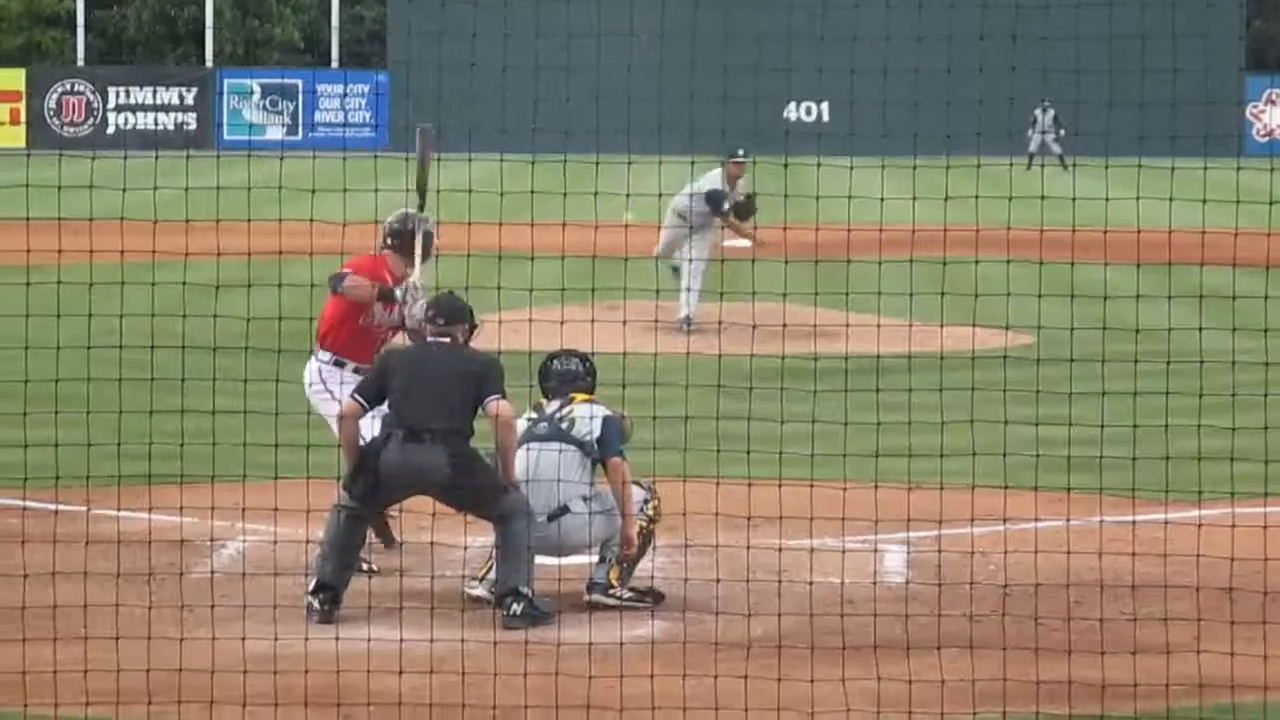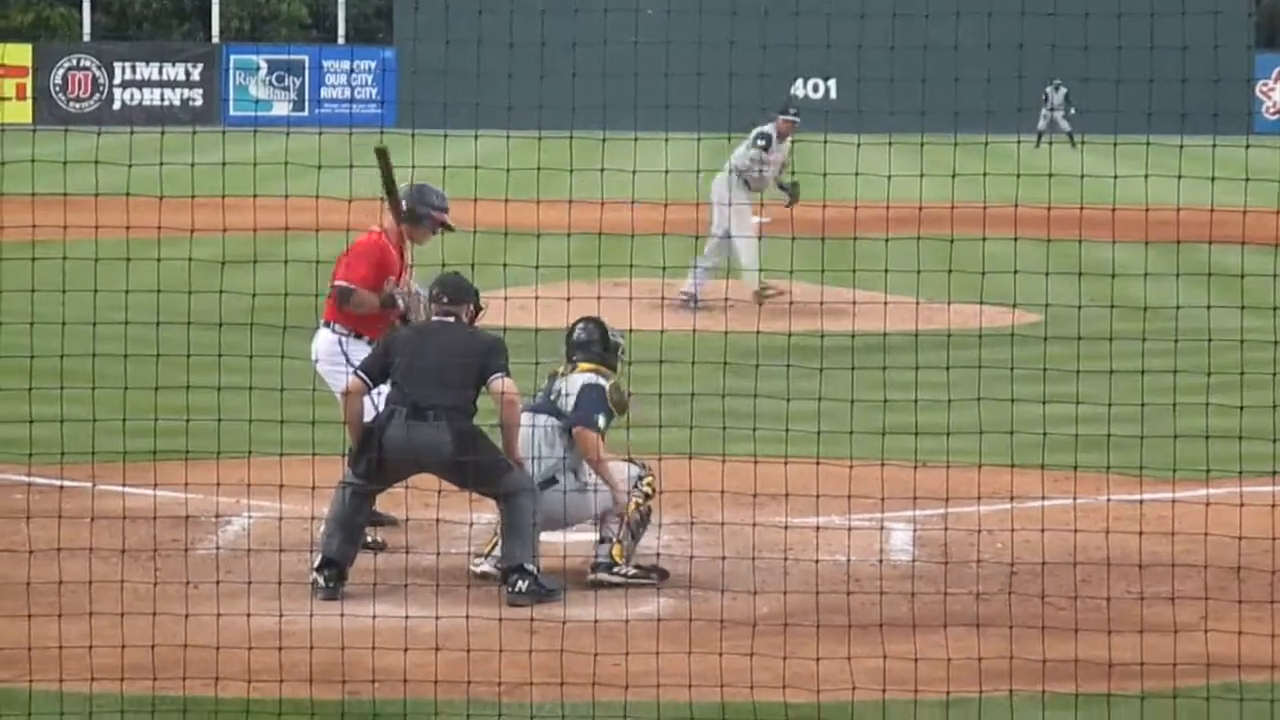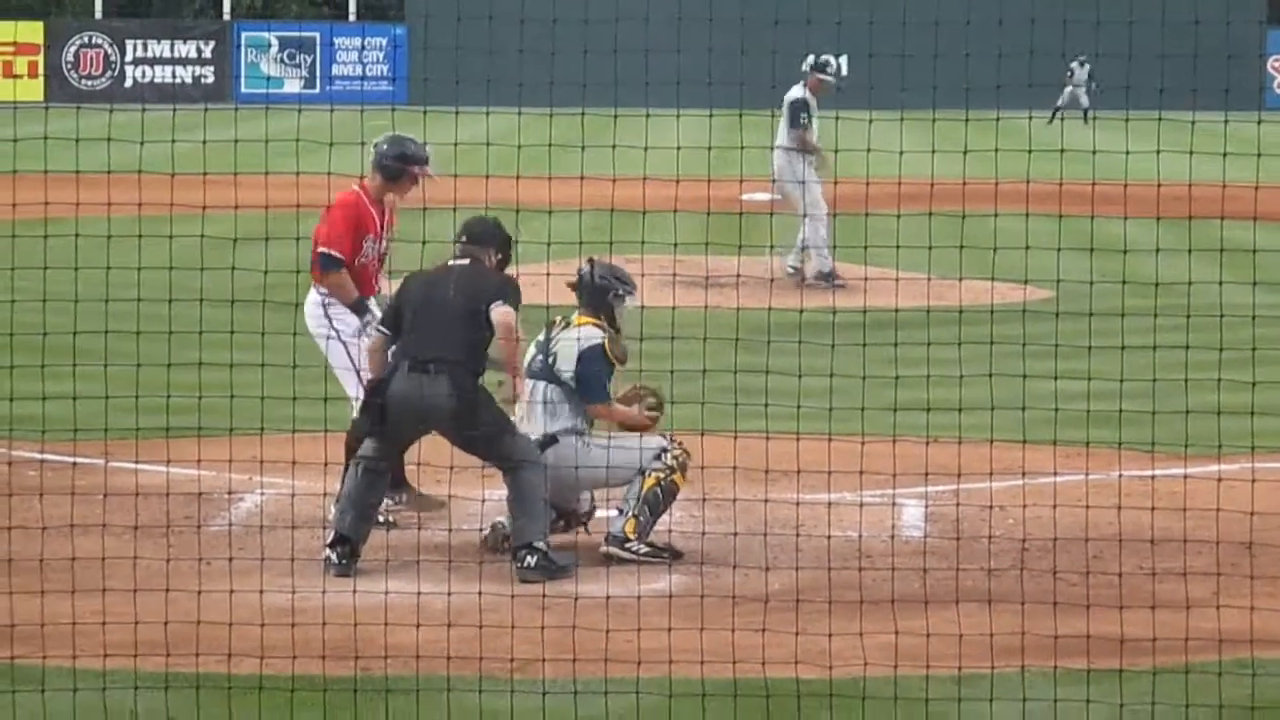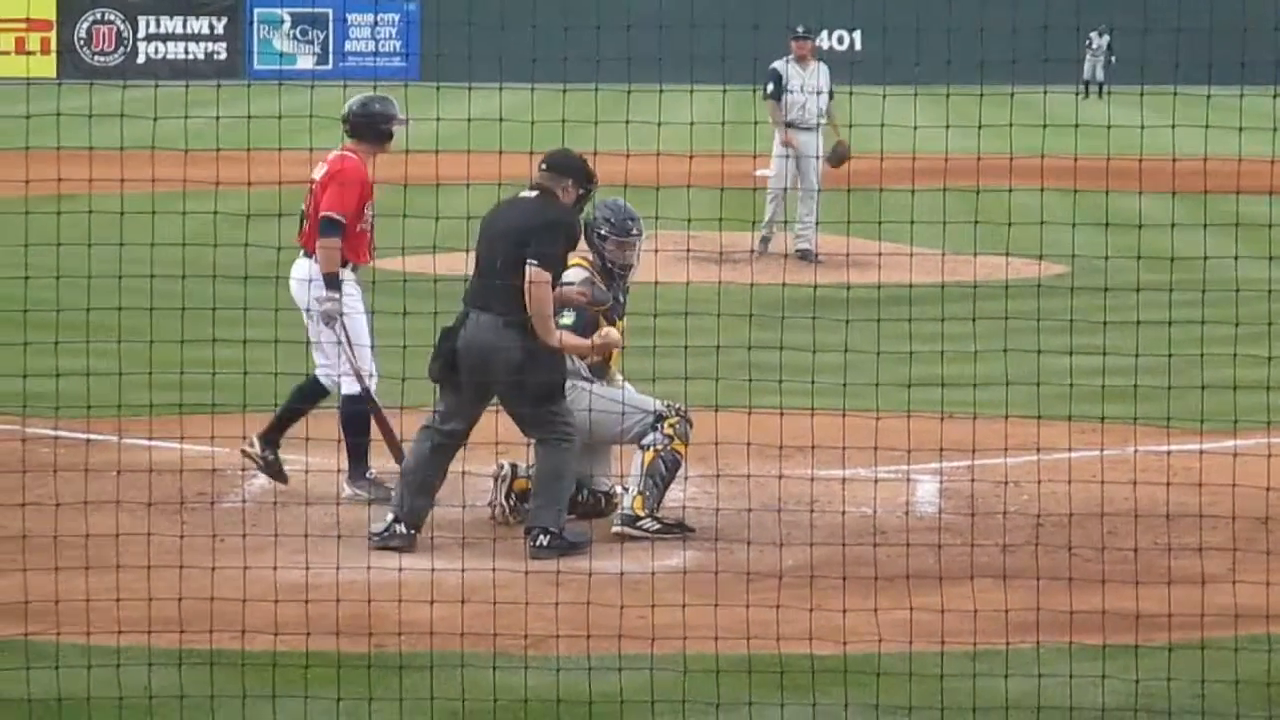
dt=0.5s
person 1, frame 1
left shoulder: (404, 285)
right shoulder: (370, 266)
right elbow: (340, 286)
right wrist: (391, 293)
left hip: (361, 375)
right hip: (330, 374)
person 1, frame 2
left shoulder: (397, 251)
right shoulder: (372, 245)
left elbow: (388, 308)
right elbow: (345, 296)
left wrist: (405, 306)
right wrist: (394, 302)
left hip: (360, 346)
right hip: (341, 346)
person 1, frame 3
left shoulder: (381, 206)
right shoulder: (350, 206)
right elbow: (328, 266)
left wrist: (370, 309)
right wrist: (362, 314)
left hip: (361, 306)
right hip: (334, 309)
left ankle: (397, 488)
person 1, frame 4
left shoulder: (334, 162)
right shoulder: (351, 170)
right elbow: (329, 231)
right wrist: (331, 289)
left hip: (313, 272)
right hip: (329, 277)
left knee: (332, 372)
right knee: (358, 375)
left ankle: (267, 442)
right ankle: (358, 477)
person 2, frame 1
left shoulder: (393, 358)
right shoulder: (483, 363)
left elbow: (347, 414)
right elbow: (503, 417)
left wrist: (356, 471)
right wrist: (508, 474)
left hip: (391, 457)
right hip: (449, 461)
left knee: (350, 507)
right knee: (514, 510)
left ankle: (323, 597)
right ankle: (515, 600)
person 2, frame 2
left shoulder: (399, 336)
right shoulder: (486, 342)
left elbow: (351, 390)
right elbow: (507, 395)
left wrist: (360, 448)
right wrist: (512, 451)
left hip: (394, 434)
right hip: (452, 437)
left knee: (355, 485)
right knee: (519, 487)
left ankle: (328, 573)
right ankle: (521, 578)
person 2, frame 3
left shoulder: (416, 281)
right shoulder: (499, 283)
left elbow: (377, 345)
right elbow: (505, 324)
left wrist: (382, 394)
right wrist: (515, 374)
left hip: (402, 386)
right hip: (457, 391)
left knee: (370, 462)
right knee: (523, 460)
left ankle: (341, 550)
right ankle: (532, 554)
person 2, frame 4
left shoulder: (499, 212)
right shoulder: (559, 219)
right elbow: (536, 282)
left wrist: (564, 296)
right wrist: (551, 341)
left hip: (469, 333)
right hip: (516, 343)
left knee: (442, 429)
right knee: (557, 435)
left ankle: (401, 522)
right ankle: (545, 531)
person 3, frame 1
left shoulder: (529, 417)
right shoulder: (600, 415)
right elbow: (616, 466)
right wrist: (628, 524)
right hip: (565, 527)
right knee: (643, 497)
left ankle: (492, 578)
right ankle: (608, 585)
person 3, frame 2
left shoulder: (559, 381)
right shoulder: (597, 383)
right elbow: (584, 436)
right wrist: (614, 488)
right hip: (552, 495)
right knee: (639, 476)
left ankle: (496, 554)
right ankle: (612, 562)
person 3, frame 3
left shoulder: (557, 331)
right shoulder: (593, 339)
right elbow: (593, 406)
left wrist: (623, 410)
right wrist: (636, 417)
right hip: (560, 449)
left knee: (579, 508)
right knee: (671, 455)
right ankle: (626, 537)
person 3, frame 4
left shoulder: (613, 283)
right shoulder: (578, 281)
left wrist: (622, 386)
left hip: (574, 396)
right hip: (567, 394)
left knee: (597, 499)
right knee: (671, 420)
left ankle: (519, 483)
right ankle: (636, 513)
person 4, frame 1
left shoulder: (735, 180)
right shoulder: (714, 188)
right elbow: (728, 221)
left wrist: (742, 201)
right wrist: (749, 235)
left hip: (705, 224)
right hip: (682, 217)
left knee: (695, 268)
right knee: (663, 253)
left ankle: (686, 315)
right ankle: (677, 262)
person 4, frame 2
left shoulder: (786, 144)
right shoulder: (765, 134)
left elbow: (773, 172)
right elbow: (753, 154)
left wrist: (784, 186)
right wrist: (772, 160)
left hip: (742, 190)
right hip: (732, 182)
left knee: (720, 241)
right knee: (745, 231)
left ankle: (690, 291)
right ankle: (756, 285)
person 4, frame 3
left shoulder: (810, 95)
right shoulder: (799, 98)
right elbow: (800, 134)
right wrist: (818, 152)
left hip: (803, 161)
right hip: (792, 161)
left knee: (815, 214)
right knee: (816, 213)
left ankle: (795, 264)
right ankle: (823, 270)
person 4, frame 4
left shoulder: (823, 69)
right shoulder: (778, 68)
left elbow: (828, 105)
right elbow: (771, 102)
left wrist: (837, 134)
right wrist: (782, 131)
left hip: (813, 136)
right hip: (787, 134)
left knee: (810, 190)
right knee: (778, 187)
left ankle: (804, 244)
right ankle: (767, 233)
